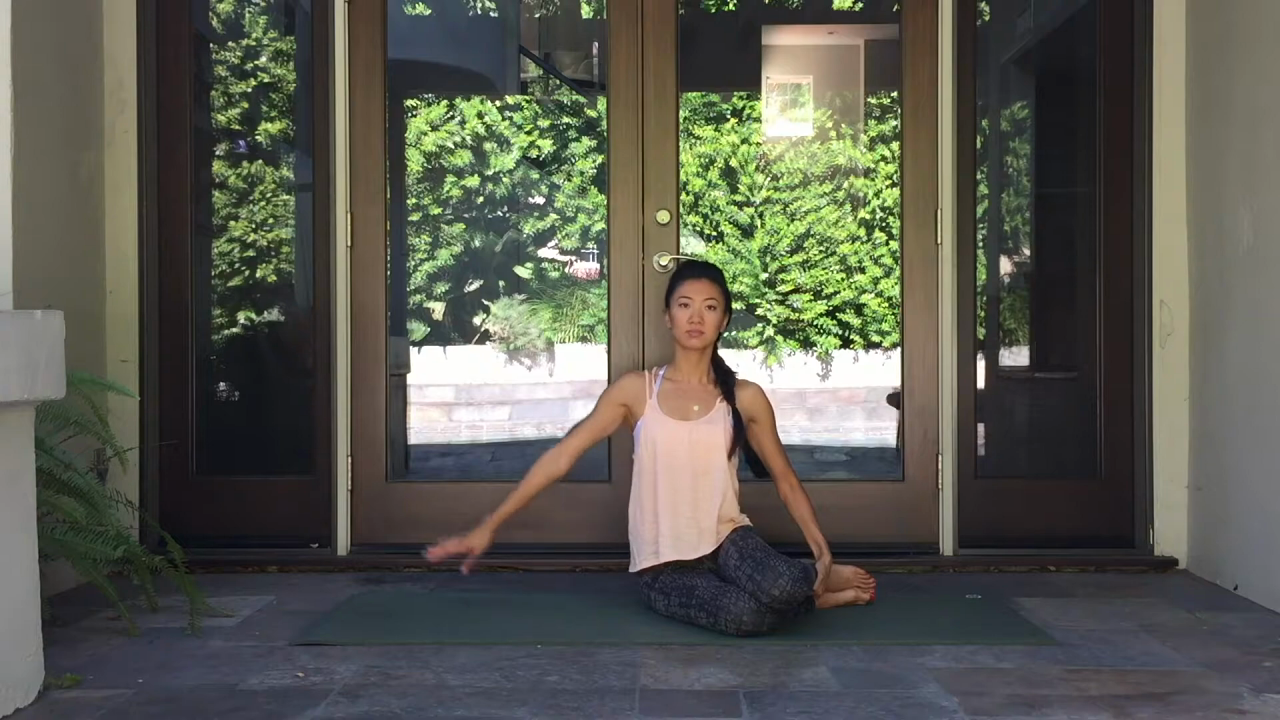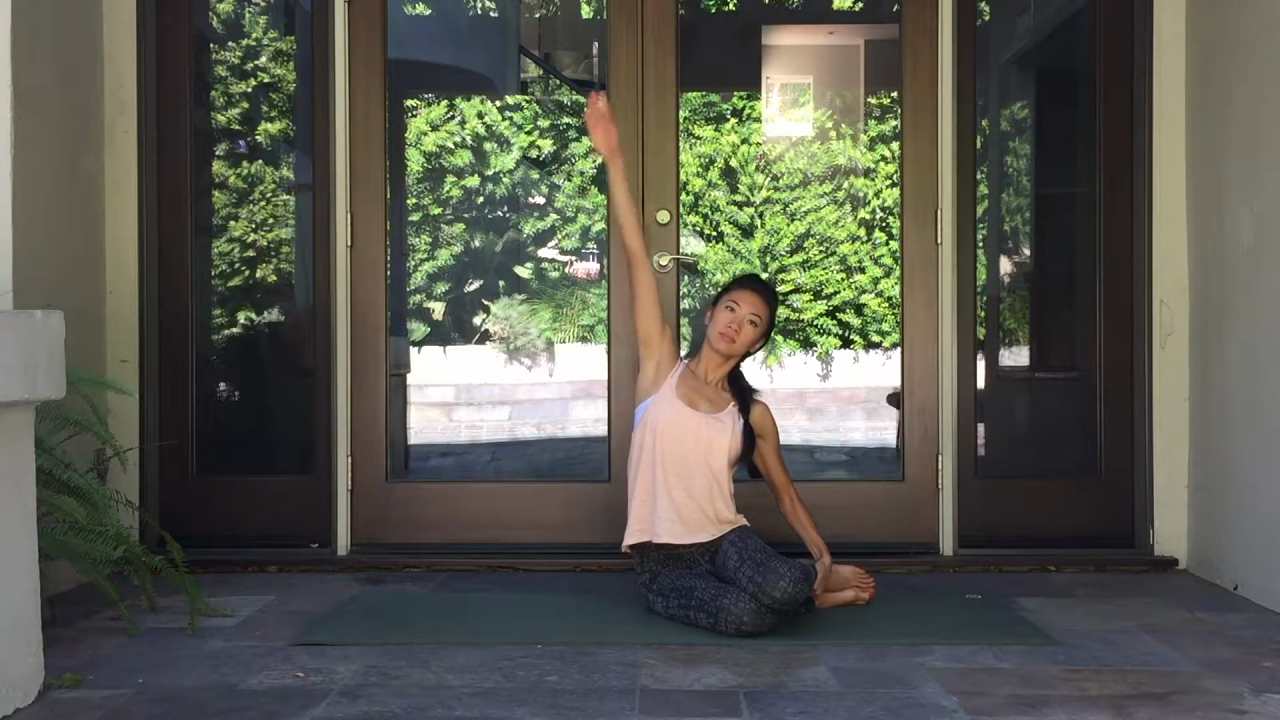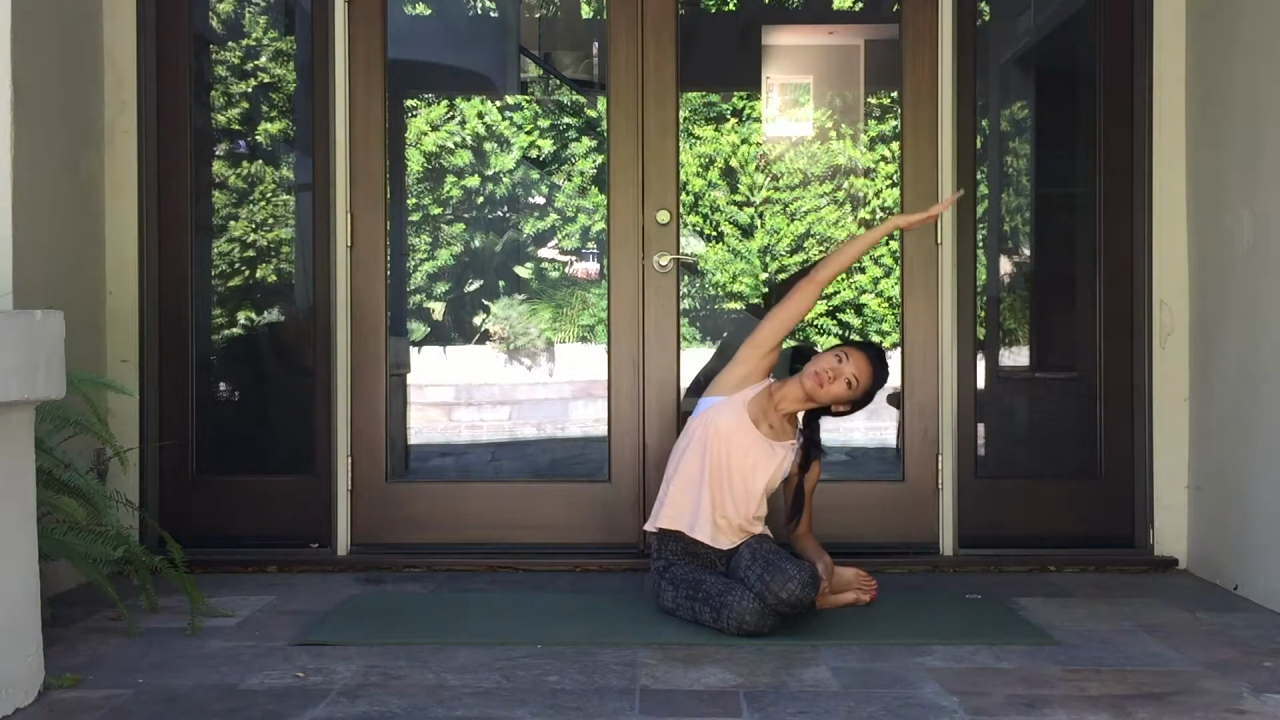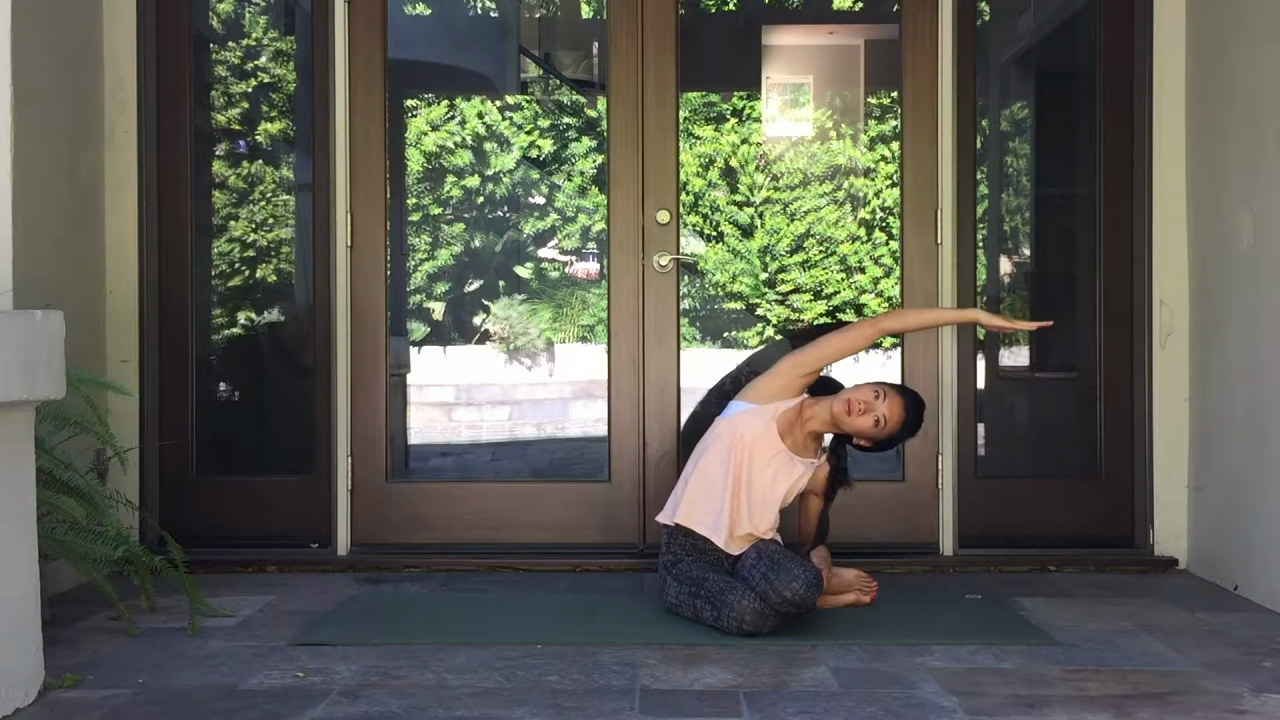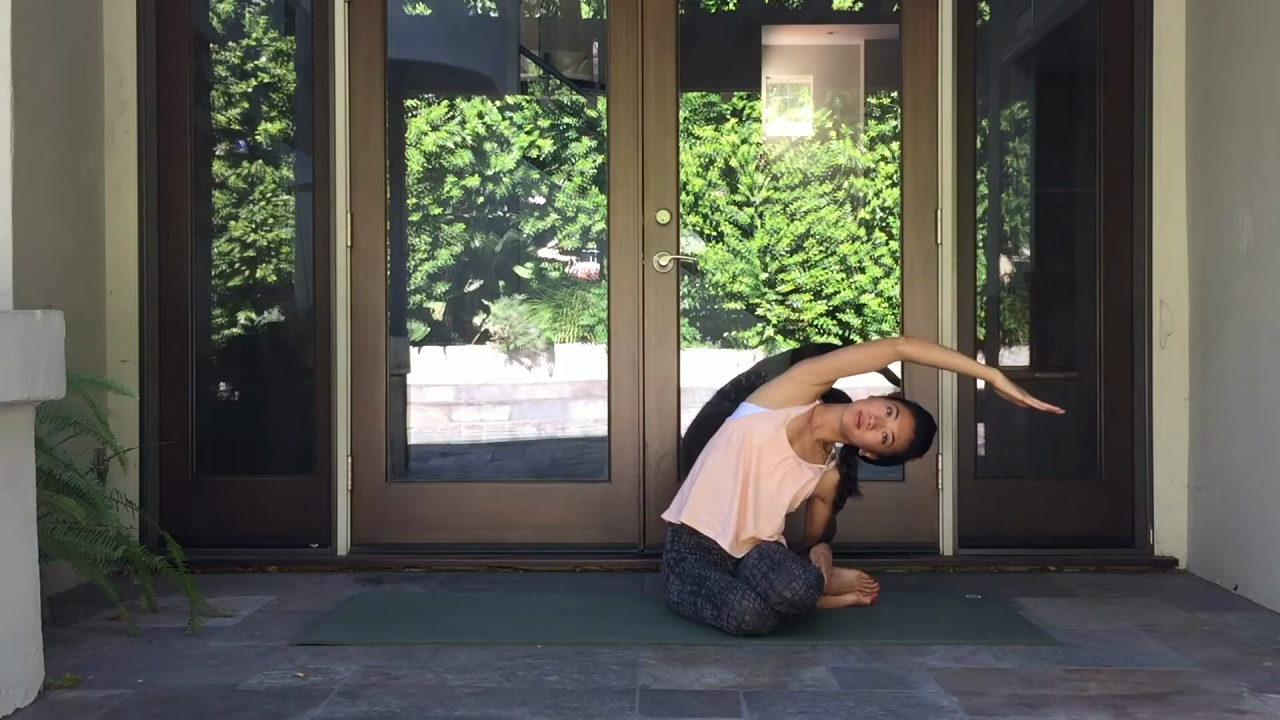
dt=1s
person 1, frame 1
left shoulder: (745, 397)
right shoulder: (636, 389)
left elbow: (784, 479)
right elbow: (560, 457)
left wrist: (823, 553)
right wrist: (488, 527)
left hip: (727, 541)
right hip: (661, 566)
left knee: (782, 587)
right knee: (744, 615)
left ankle: (816, 579)
right ankle: (817, 594)
person 1, frame 2
left shoulder: (753, 414)
right shoulder: (662, 366)
left elbow: (783, 490)
right elbow: (637, 256)
left wrist: (824, 559)
right wrist: (612, 158)
left hip: (725, 539)
right hip: (662, 559)
left knee: (782, 589)
right knee: (743, 617)
left ankle: (815, 581)
right ankle: (809, 590)
person 1, frame 3
left shoulder: (803, 456)
right shoulder: (748, 375)
left elbow: (801, 532)
right elbow: (815, 282)
left wrist: (824, 565)
right wrist: (896, 223)
left hip: (742, 546)
right hip: (678, 551)
left knee: (794, 588)
right knee: (747, 615)
left ankle: (815, 586)
right ankle: (815, 593)
person 1, frame 4
left shoulder: (819, 472)
right shoulder: (784, 385)
left elbow: (808, 540)
right elbow: (879, 326)
left wrist: (818, 559)
right wrist: (975, 315)
left hip: (750, 550)
right hip: (688, 548)
left knee: (798, 586)
right knee: (748, 615)
right ankle: (817, 591)
person 1, frame 5
right shoulder: (797, 390)
left elbow: (814, 537)
right elbow: (899, 348)
left wrist: (820, 552)
right wrist: (993, 376)
left hip: (753, 550)
right hip: (692, 547)
left knee: (797, 586)
right knee: (749, 616)
right ankle: (821, 588)
